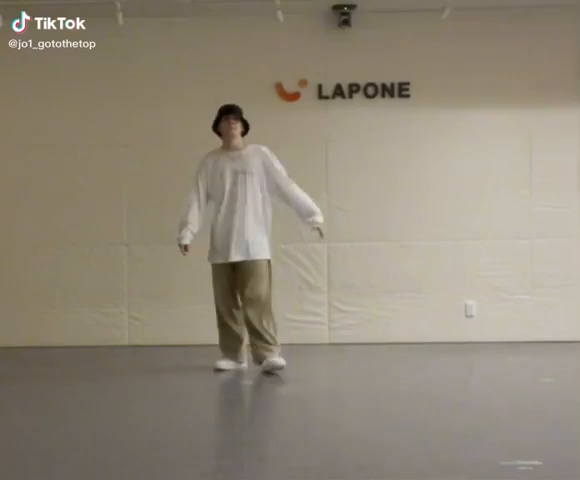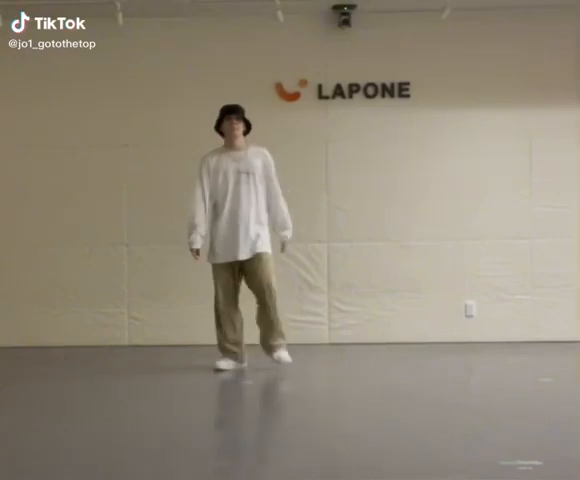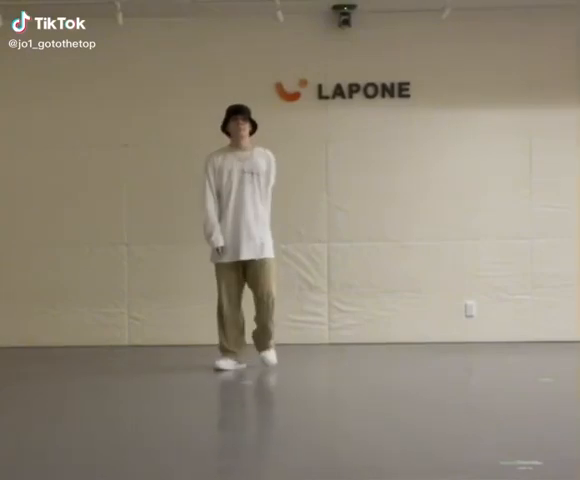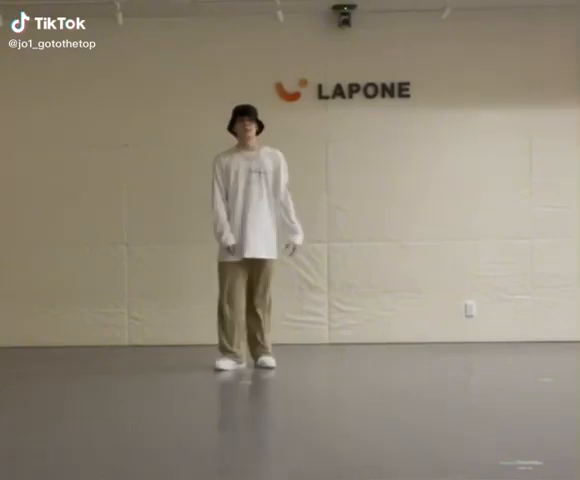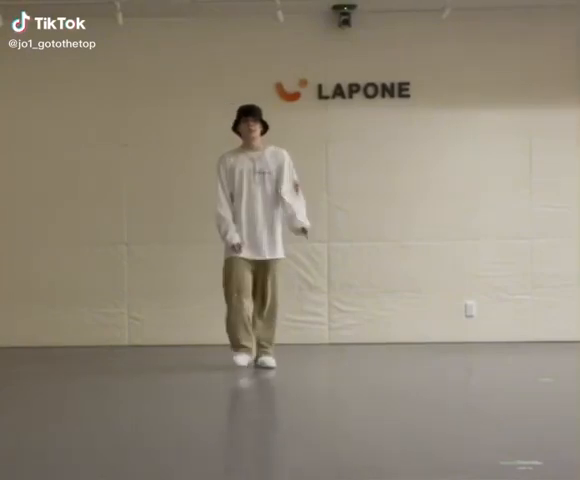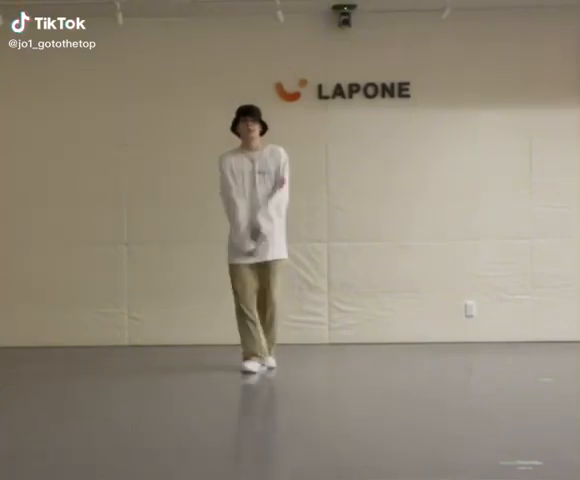
dt=0.2s
person 1, frame 1
left shoulder: (260, 155)
right shoulder: (209, 161)
left elbow: (287, 187)
right elbow: (197, 199)
left wrist: (313, 215)
right wrist: (186, 233)
left hip: (254, 241)
right hip: (222, 243)
left knee: (257, 299)
right knee: (225, 302)
left ankle: (269, 353)
right ankle: (233, 354)
person 1, frame 2
left shoulder: (261, 156)
right shoulder: (210, 161)
left elbow: (273, 195)
right elbow: (201, 200)
left wrist: (284, 229)
right wrist: (196, 236)
left hip: (256, 238)
right hip: (223, 242)
left knee: (266, 289)
right knee: (225, 301)
left ankle: (275, 345)
right ankle: (232, 354)
person 1, frame 3
left shoulder: (266, 157)
right shoulder: (215, 160)
left elbow: (266, 199)
right elbow: (210, 201)
right wrist: (215, 236)
left hip: (259, 240)
right hip: (228, 242)
left knee: (266, 295)
right knee: (228, 301)
left ankle: (265, 344)
right ankle: (232, 354)
person 1, frame 4
left shoulder: (274, 158)
right shoulder: (223, 161)
left elbow: (283, 199)
right elbow: (219, 202)
left wrist: (295, 233)
right wrist: (225, 236)
left hip: (265, 241)
right hip: (234, 243)
left knee: (262, 301)
right knee: (230, 300)
left ankle: (263, 352)
right ankle: (231, 354)
person 1, frame 5
left shoulder: (279, 156)
right shoulder: (227, 160)
left elbow: (290, 193)
right elbow: (223, 202)
left wrist: (299, 220)
right wrist: (230, 234)
left hip: (269, 242)
right hip: (240, 242)
left knee: (267, 300)
right knee: (237, 294)
left ankle: (264, 351)
right ankle: (243, 348)
person 1, frame 6
left shoulder: (277, 154)
right shoulder: (227, 160)
left elbow: (282, 192)
right elbow: (232, 201)
left wrist: (265, 220)
right wrist: (245, 237)
left hip: (271, 243)
right hip: (241, 243)
left knee: (268, 301)
right knee: (245, 301)
left ankle: (266, 352)
right ankle: (254, 356)
